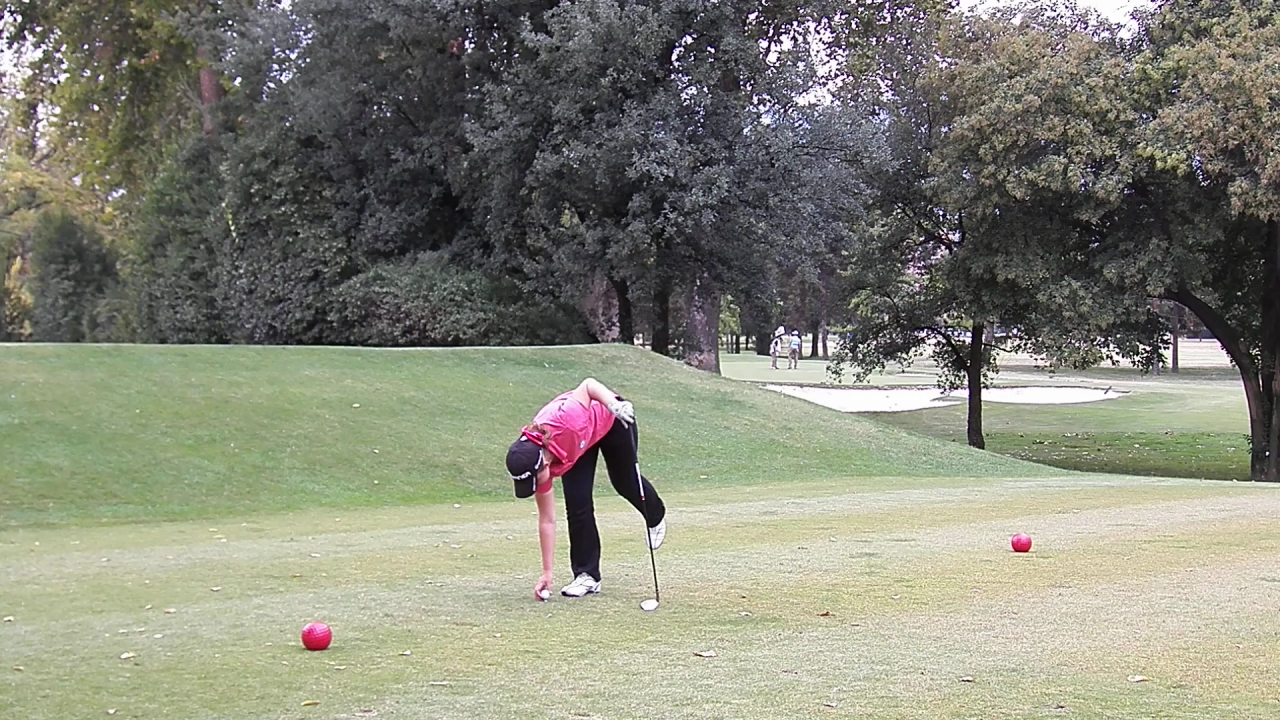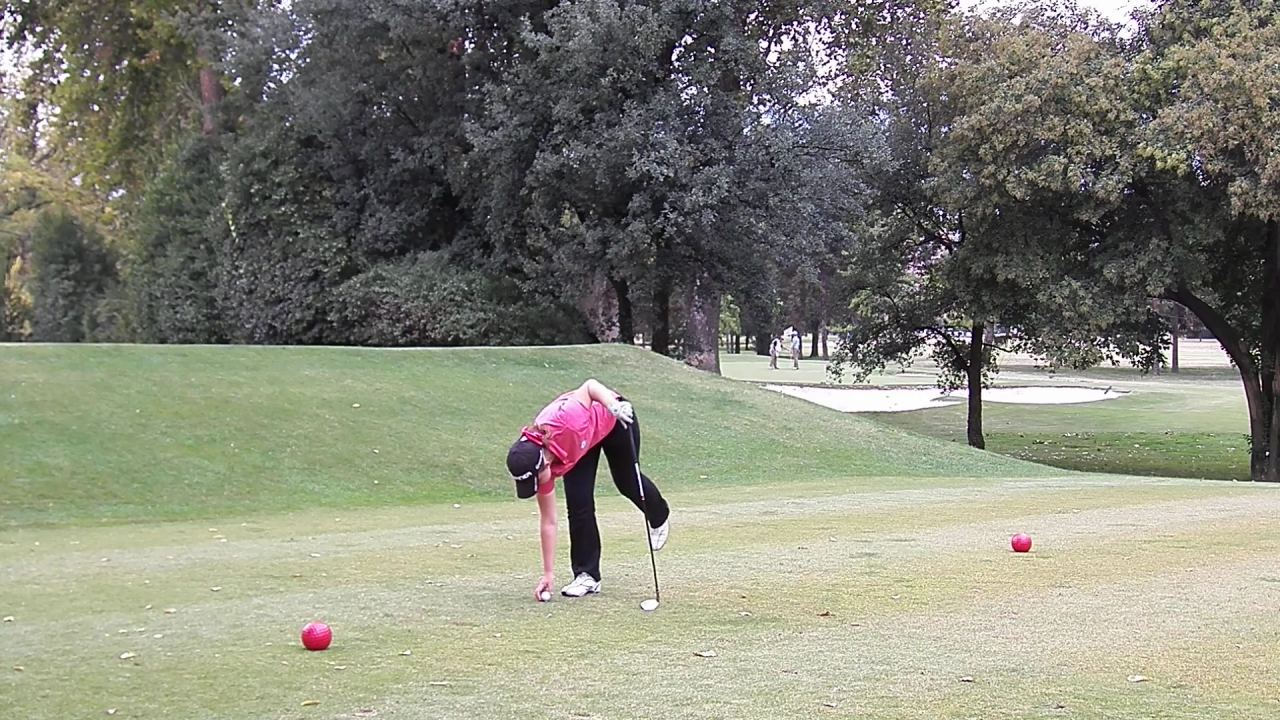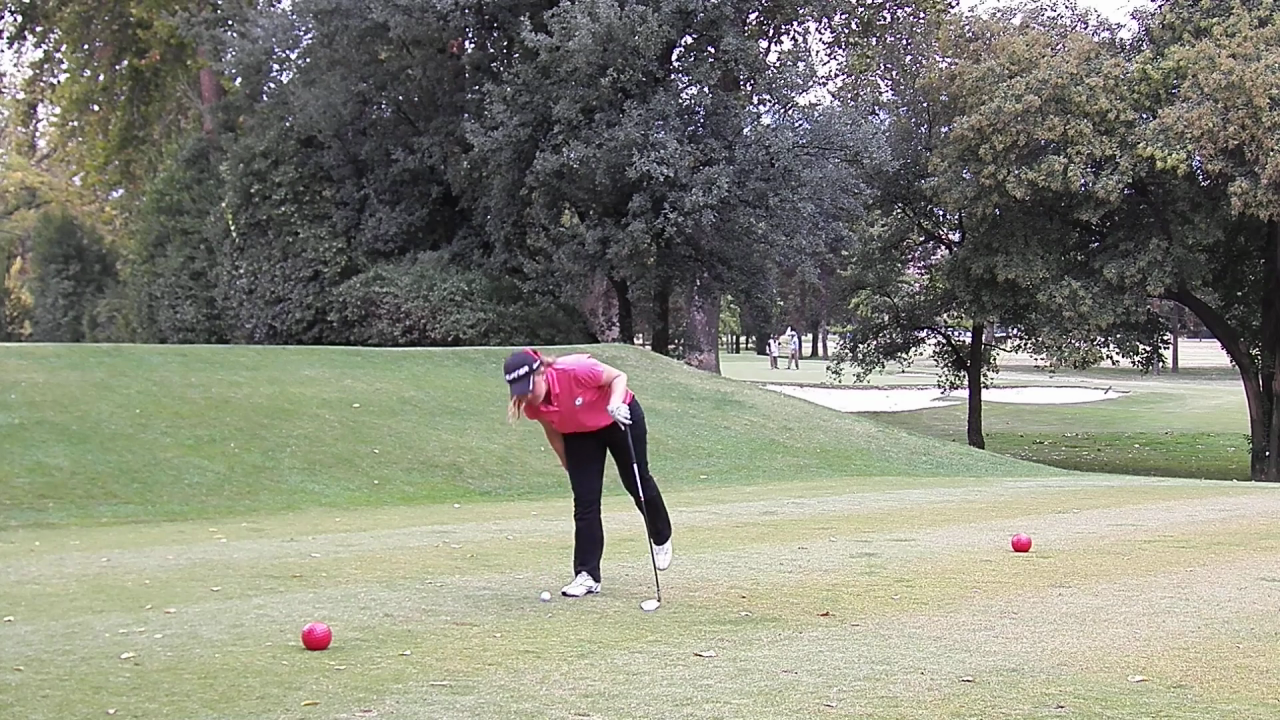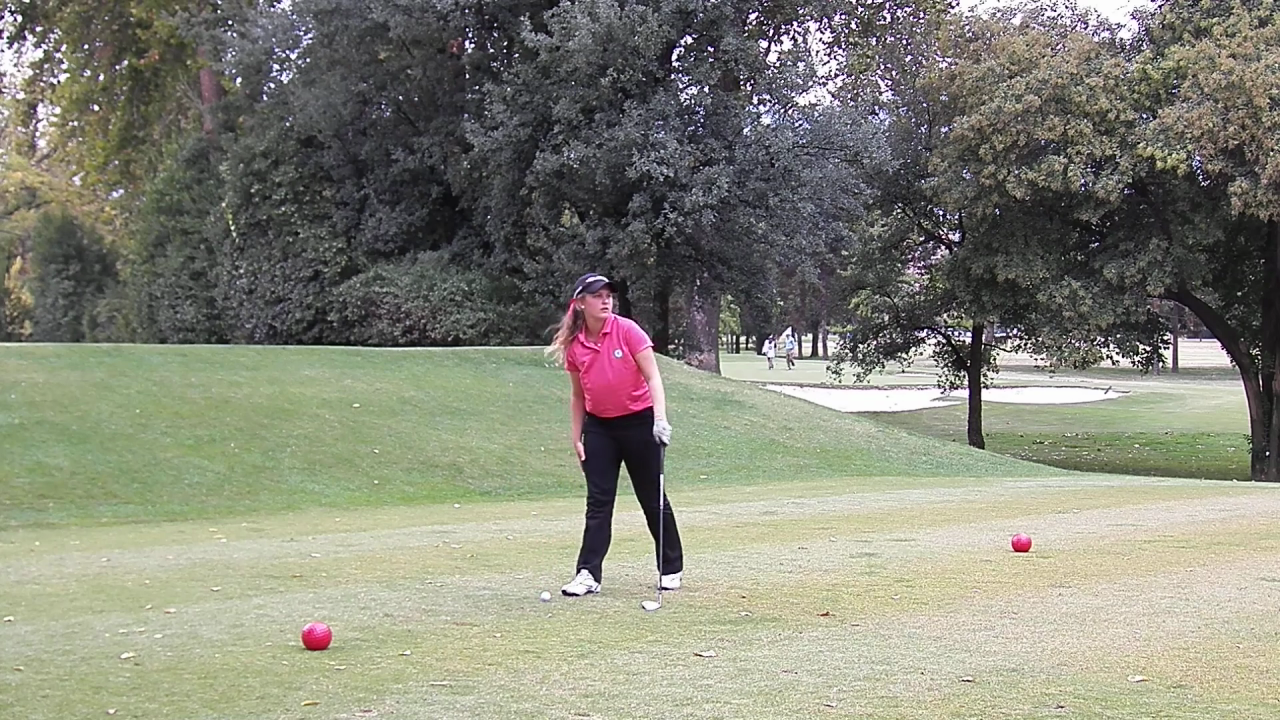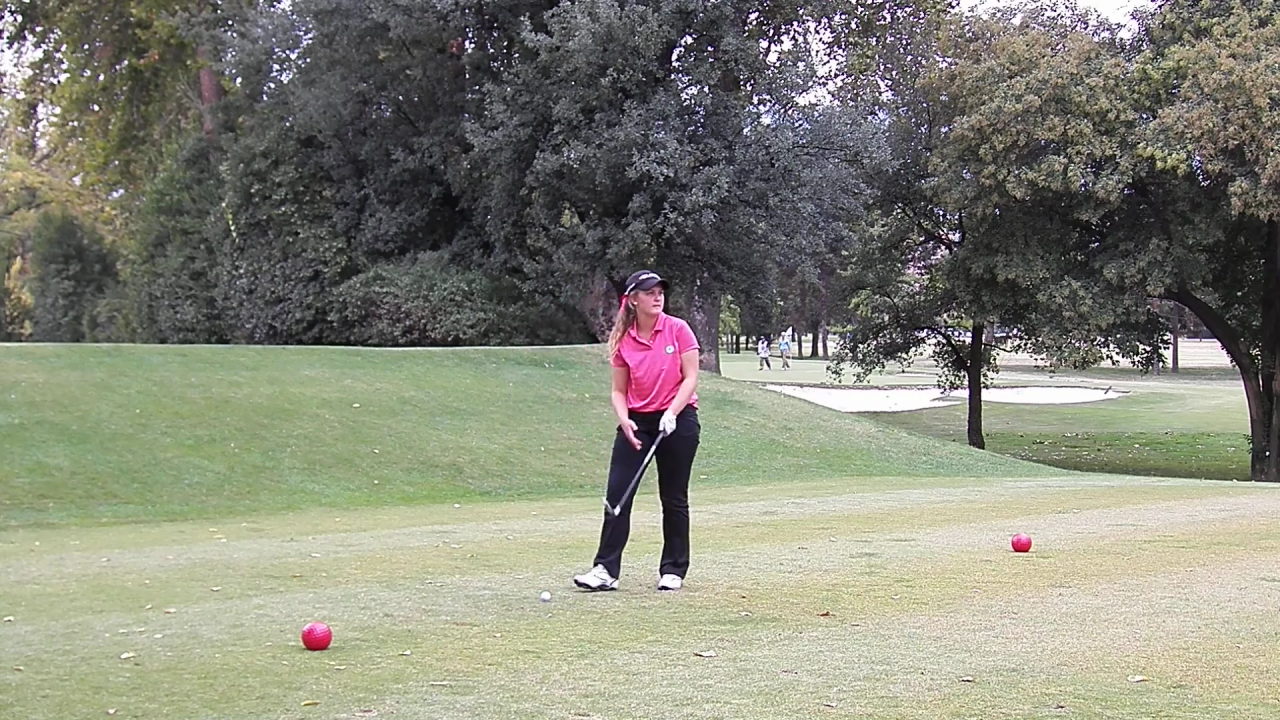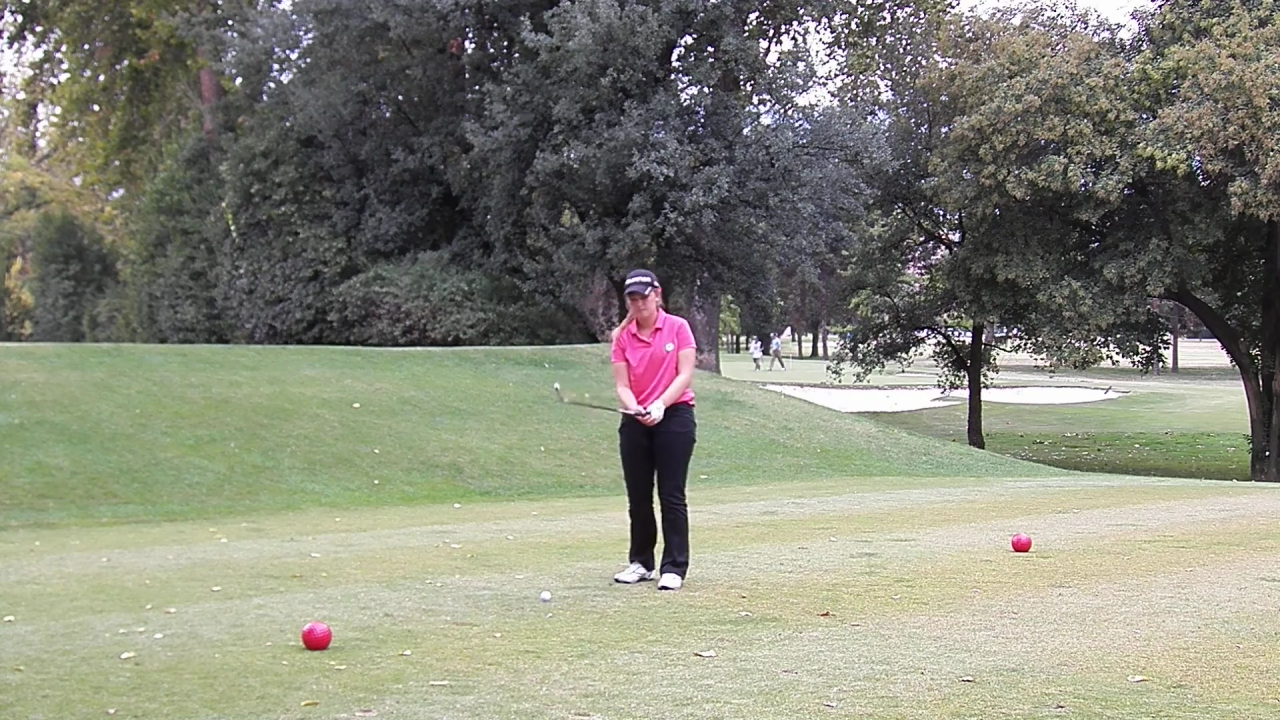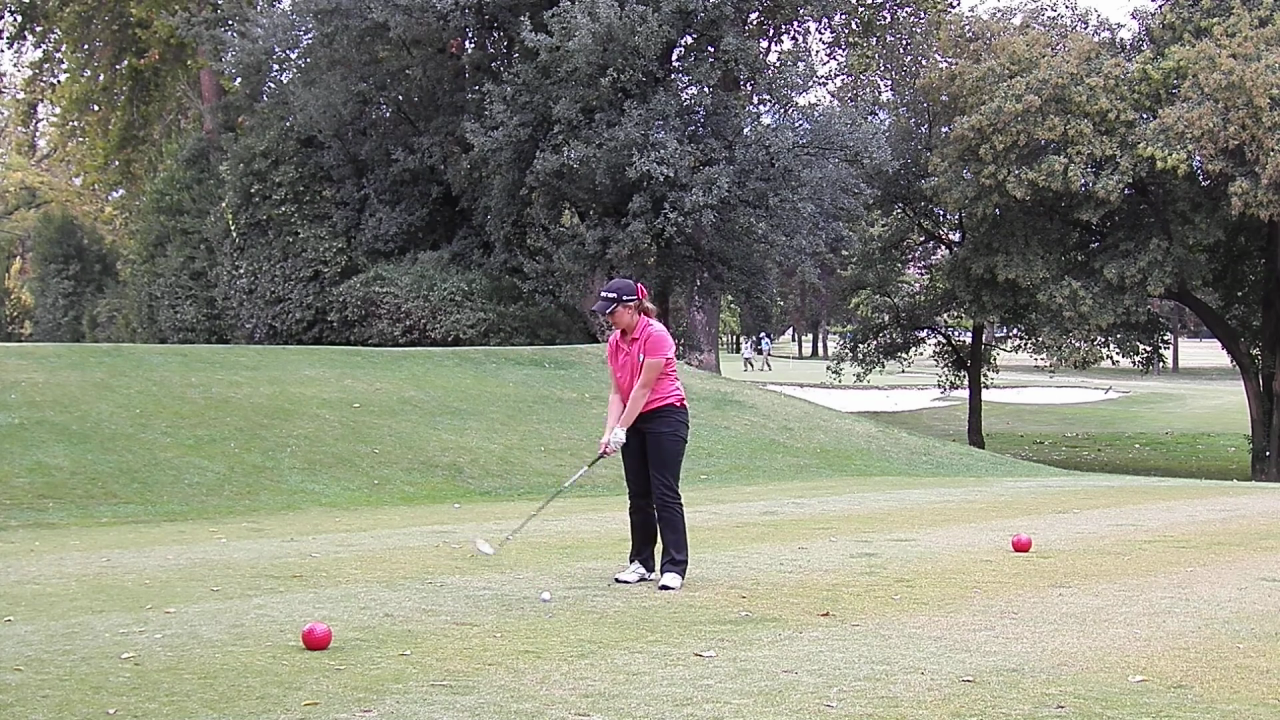
dt=0.5s
person 1, frame 1
left shoulder: (564, 423)
right shoulder: (535, 462)
left elbow: (588, 384)
right elbow: (547, 520)
left wrist: (615, 404)
right wrist: (547, 571)
left hip: (613, 421)
right hip: (576, 443)
left knee: (626, 482)
right knee: (577, 505)
left ankle: (655, 518)
right ankle: (587, 574)
person 1, frame 2
left shoulder: (564, 423)
right shoulder: (537, 465)
left elbow: (589, 385)
right elbow: (548, 522)
left wrist: (614, 405)
right wrist: (548, 572)
left hip: (615, 422)
right hip: (579, 445)
left knee: (628, 482)
right knee: (578, 505)
left ankle: (659, 517)
right ankle: (587, 574)
person 1, frame 3
left shoulder: (576, 369)
right shoulder: (531, 404)
left elbow: (619, 377)
right elbow: (553, 432)
left wrist: (615, 404)
right wrist: (568, 464)
left hip: (620, 418)
right hip: (580, 435)
left knee: (637, 481)
right knee: (585, 502)
left ankle: (662, 536)
right ankle: (587, 575)
person 1, frame 4
left shoulder: (627, 330)
right shoulder: (572, 345)
left elbow: (653, 376)
right elbow: (578, 396)
left wrist: (660, 417)
right wrist: (576, 437)
left hip: (640, 422)
right hip: (600, 427)
left knee: (652, 497)
right knee: (598, 501)
left ankle: (671, 567)
right ankle: (589, 574)
person 1, frame 5
left shoulder: (678, 329)
right shoulder: (621, 340)
left elbow: (691, 377)
right elbow: (618, 390)
left wrist: (672, 414)
right wrist: (625, 423)
left hip: (677, 421)
right hip: (636, 423)
left knee: (673, 498)
right knee: (617, 492)
left ankle: (673, 569)
right ankle: (605, 569)
person 1, frame 6
left shoulder: (678, 327)
right shoulder: (622, 337)
left elbow: (685, 375)
right elbow: (622, 386)
left wrist: (659, 404)
right wrist: (635, 408)
left hip: (674, 418)
right hip: (635, 422)
left knee: (671, 495)
right knee: (638, 496)
left ankle: (673, 567)
right ankle: (641, 562)
person 1, frame 7
left shoulder: (656, 334)
right shoulder: (614, 341)
left elbow: (643, 388)
right elbow: (618, 391)
left wrist: (619, 428)
right wrist: (611, 431)
left hip: (666, 417)
right hip: (634, 421)
left knee: (664, 493)
right knee: (639, 494)
left ankle: (674, 567)
right ankle: (642, 562)
